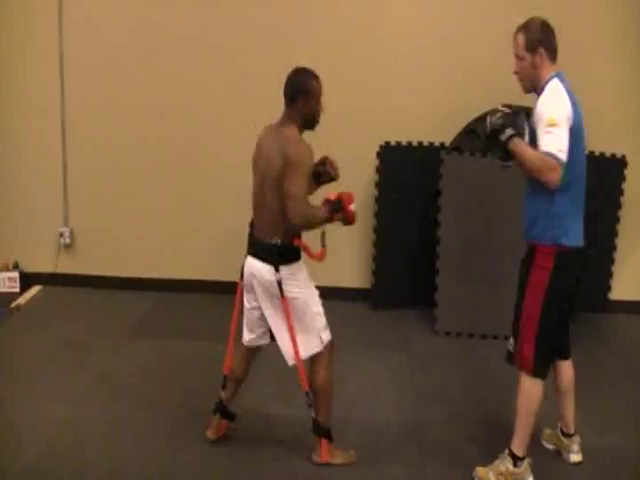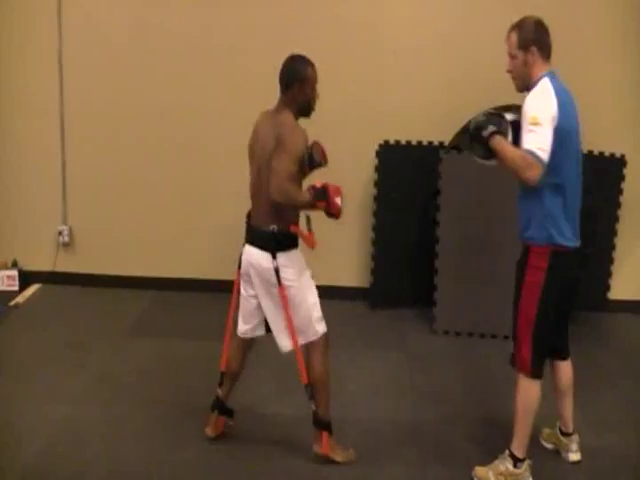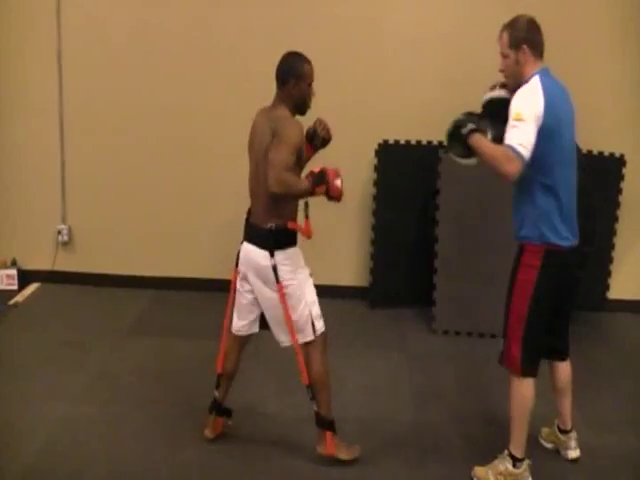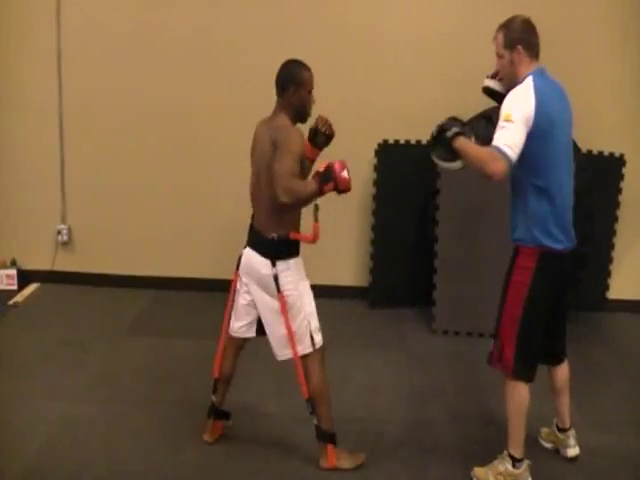
dt=0.1s
person 1, frame 1
left shoulder: (552, 98)
right shoulder: (557, 96)
left elbow: (550, 173)
left wrist: (508, 137)
right wrist: (514, 136)
left hip: (549, 243)
right hip: (566, 241)
left knee: (530, 354)
right knee: (558, 344)
right ankle: (568, 436)
person 1, frame 2
left shoulder: (541, 97)
right shoulder: (555, 93)
left elbow: (531, 170)
left wrist: (492, 136)
right wrist: (502, 136)
left hip: (545, 243)
right hip: (563, 240)
left knee: (527, 355)
right knee: (557, 344)
right ankle: (566, 436)
person 1, frame 3
left shoulder: (530, 95)
right shoulder: (556, 91)
left elbow: (511, 166)
left wrist: (470, 134)
right wrist: (502, 122)
left hip: (541, 243)
right hip: (565, 239)
left knee: (521, 353)
right knee: (555, 343)
right ankle: (566, 433)
person 1, frame 4
left shoulder: (523, 95)
right shoulder: (555, 92)
left elbow: (497, 166)
left wrist: (455, 136)
right wrist: (501, 122)
left hip: (536, 244)
right hip: (561, 241)
left knee: (514, 355)
right knee: (552, 345)
right ankle: (564, 432)
person 2, frame 1
left shoulder: (268, 135)
right shoulder: (297, 148)
right elbow: (297, 215)
left wrist: (317, 178)
right wrist: (334, 208)
left hip: (255, 256)
right hip: (282, 264)
left knee: (250, 342)
right knee: (321, 350)
left ankle: (219, 419)
right ankle: (324, 444)
person 2, frame 2
left shoulder: (263, 121)
right shoulder: (291, 132)
right elbow: (279, 192)
left wrist: (307, 163)
right wrist: (320, 195)
left hip: (253, 245)
right hip: (279, 251)
left knee: (245, 334)
right knee: (316, 340)
left ankle: (216, 416)
right ankle: (324, 437)
person 2, frame 3
left shoulder: (262, 118)
right shoulder: (287, 125)
right elbow: (278, 184)
left wrist: (312, 144)
right wrist: (319, 181)
left hip: (251, 243)
right hip: (277, 250)
left knee: (239, 334)
right knee: (314, 341)
left ankle: (216, 417)
right ankle: (328, 438)
person 2, frame 4
left shoulder: (264, 127)
right shoulder: (288, 134)
right elbow: (286, 193)
left wrist: (315, 145)
right wrist: (327, 179)
left hip: (254, 251)
right hip: (279, 259)
left knee: (236, 338)
right knee: (312, 353)
left ankle: (214, 420)
right ankle: (329, 450)
